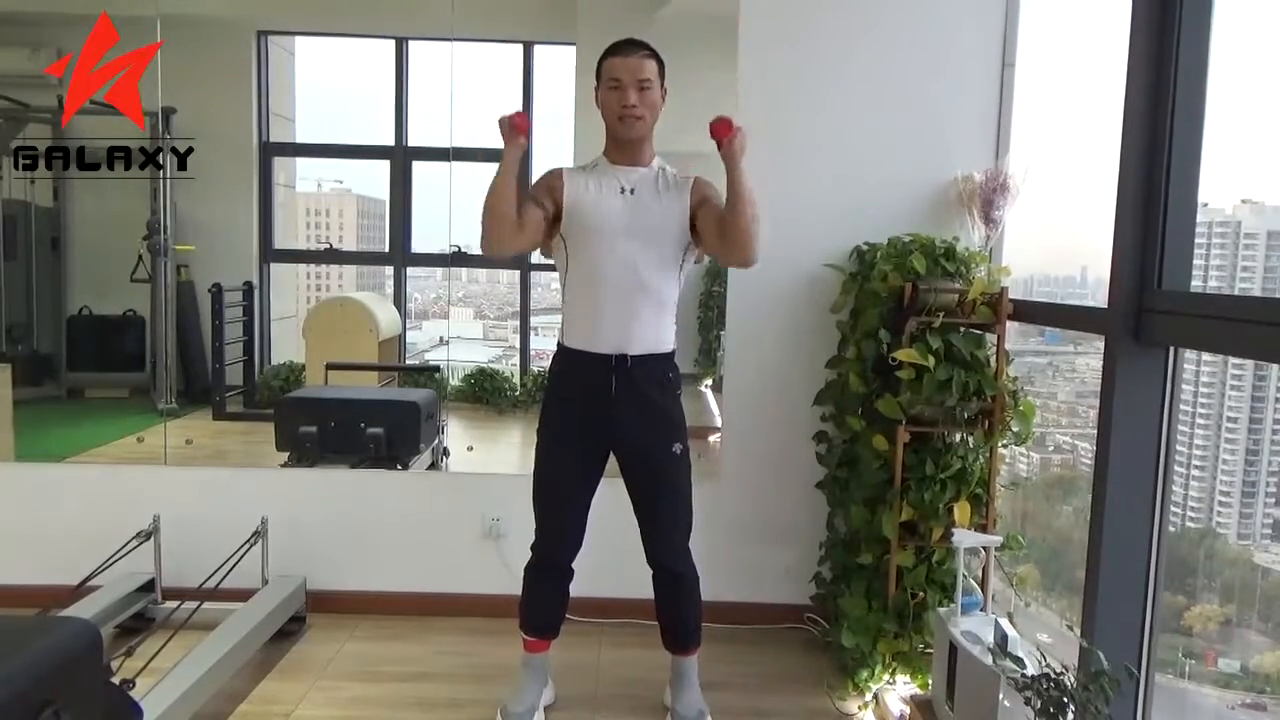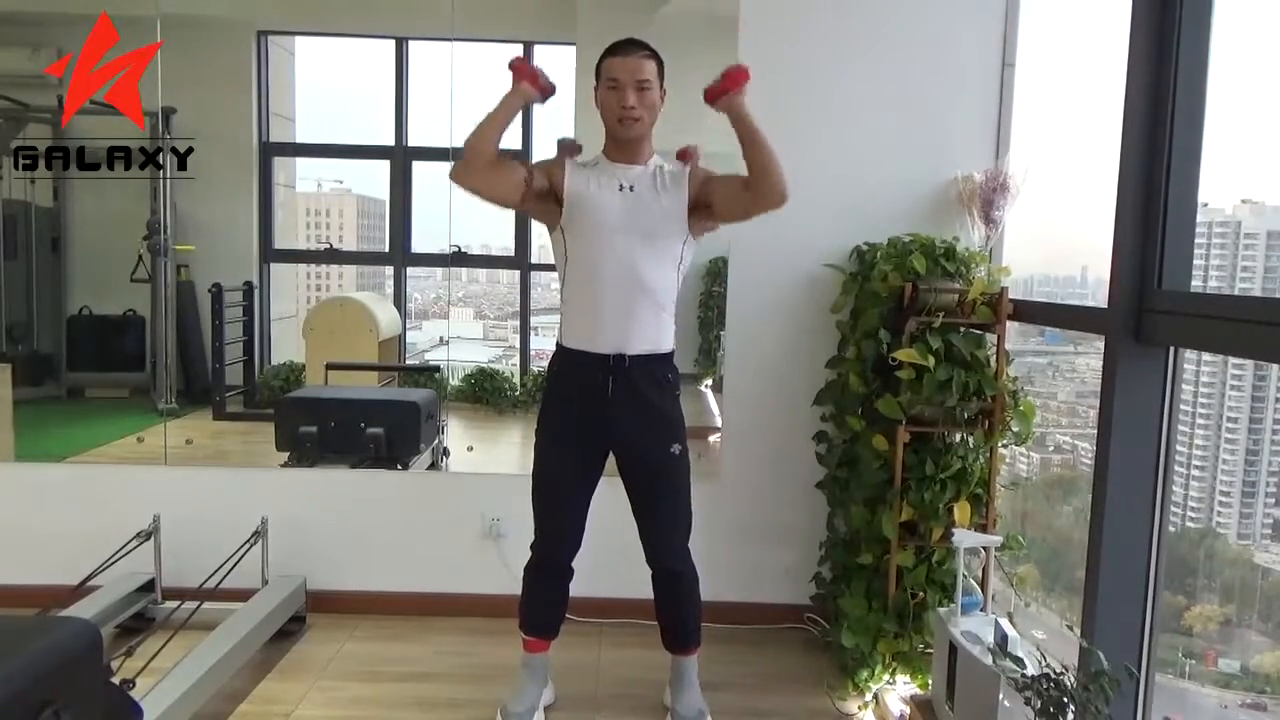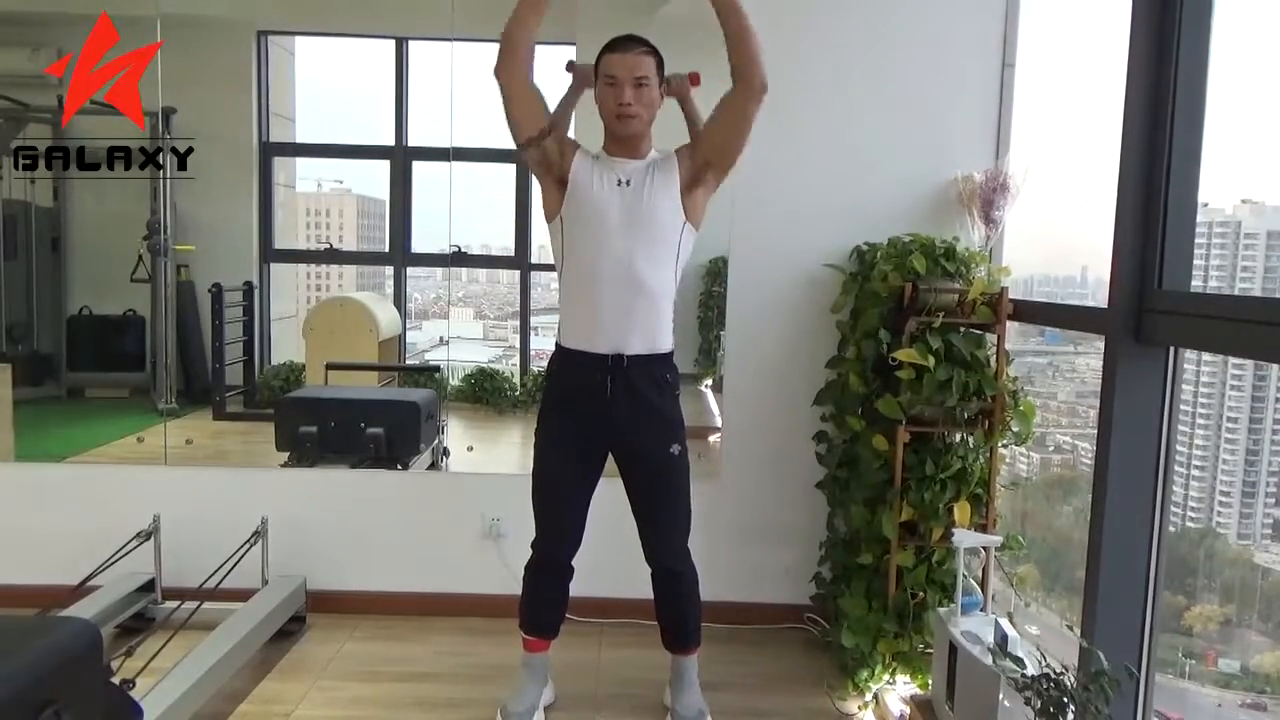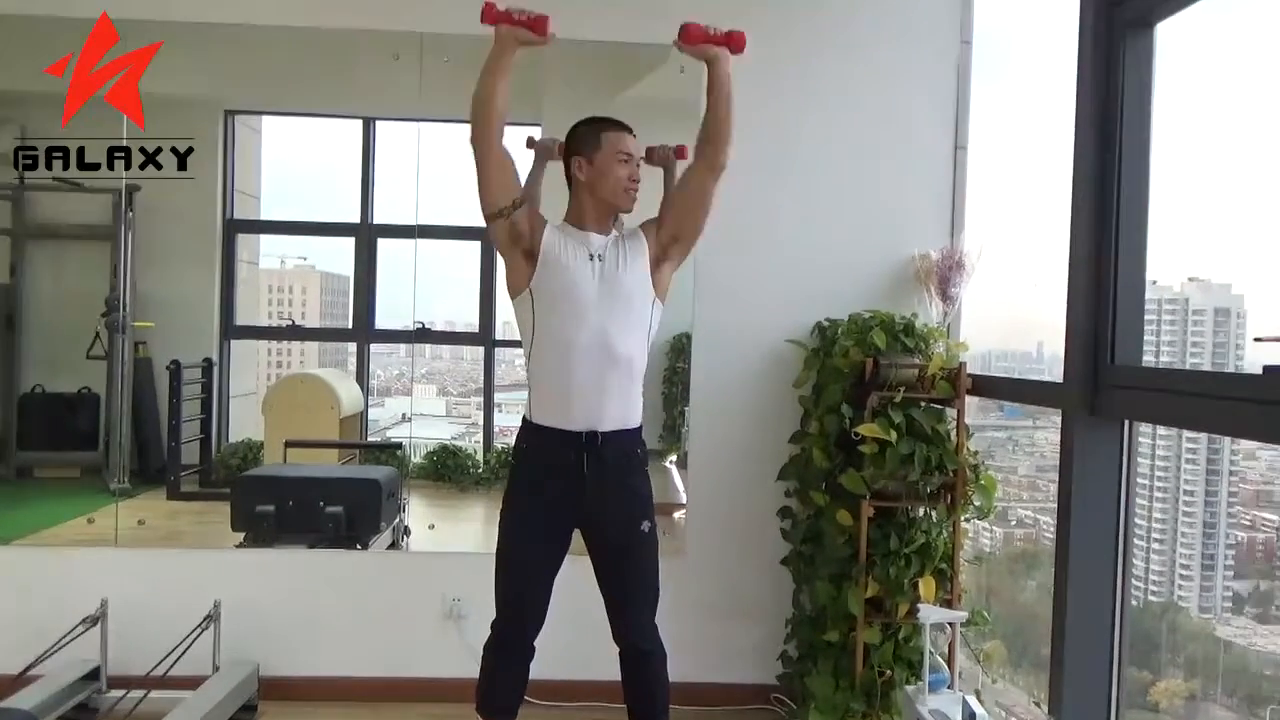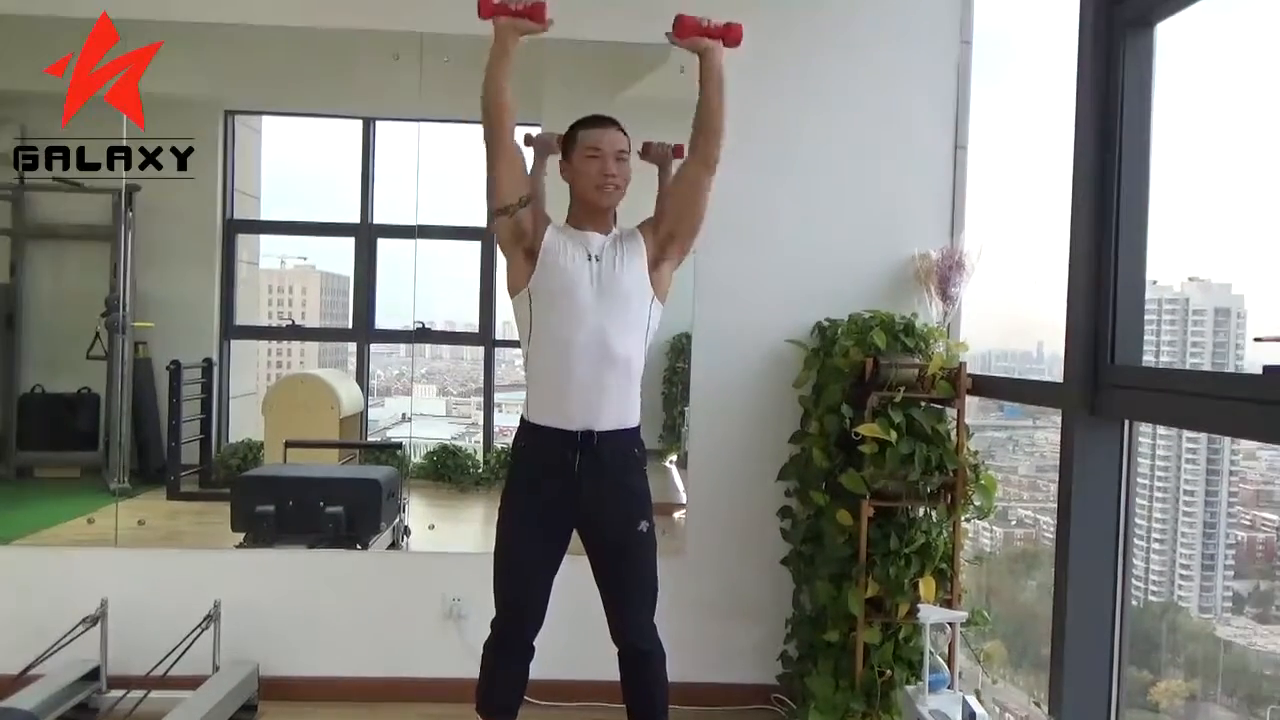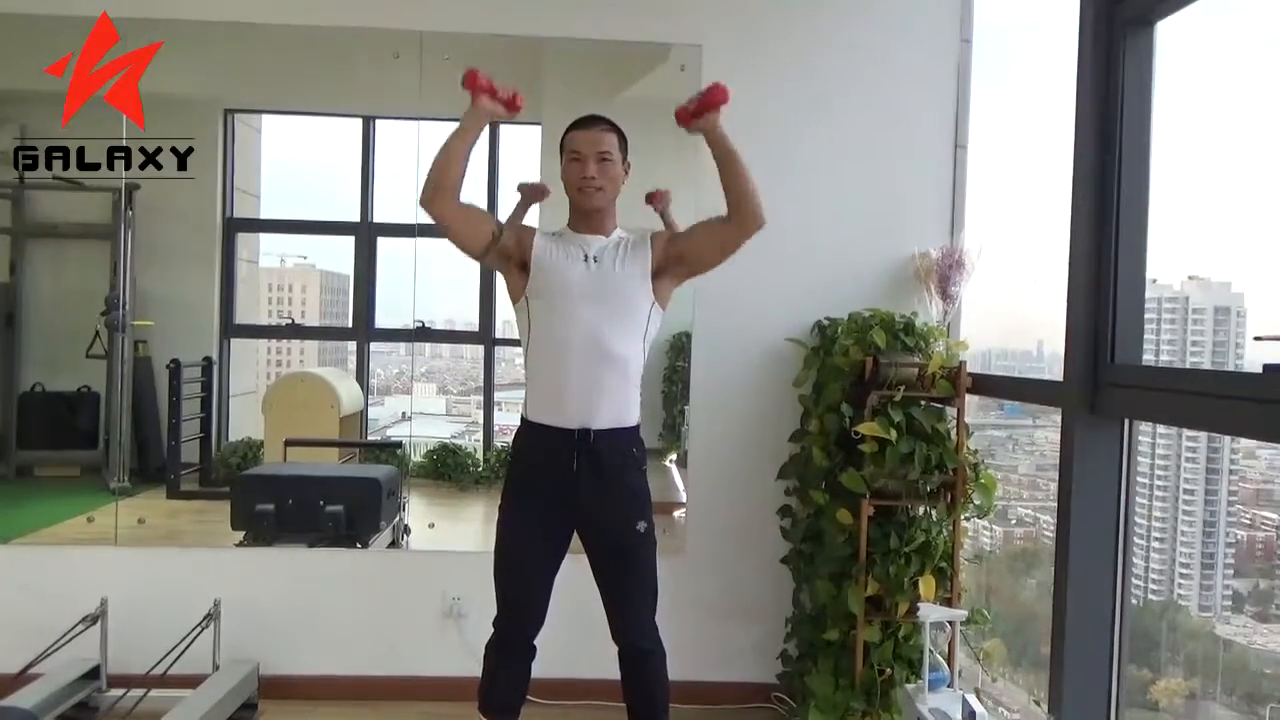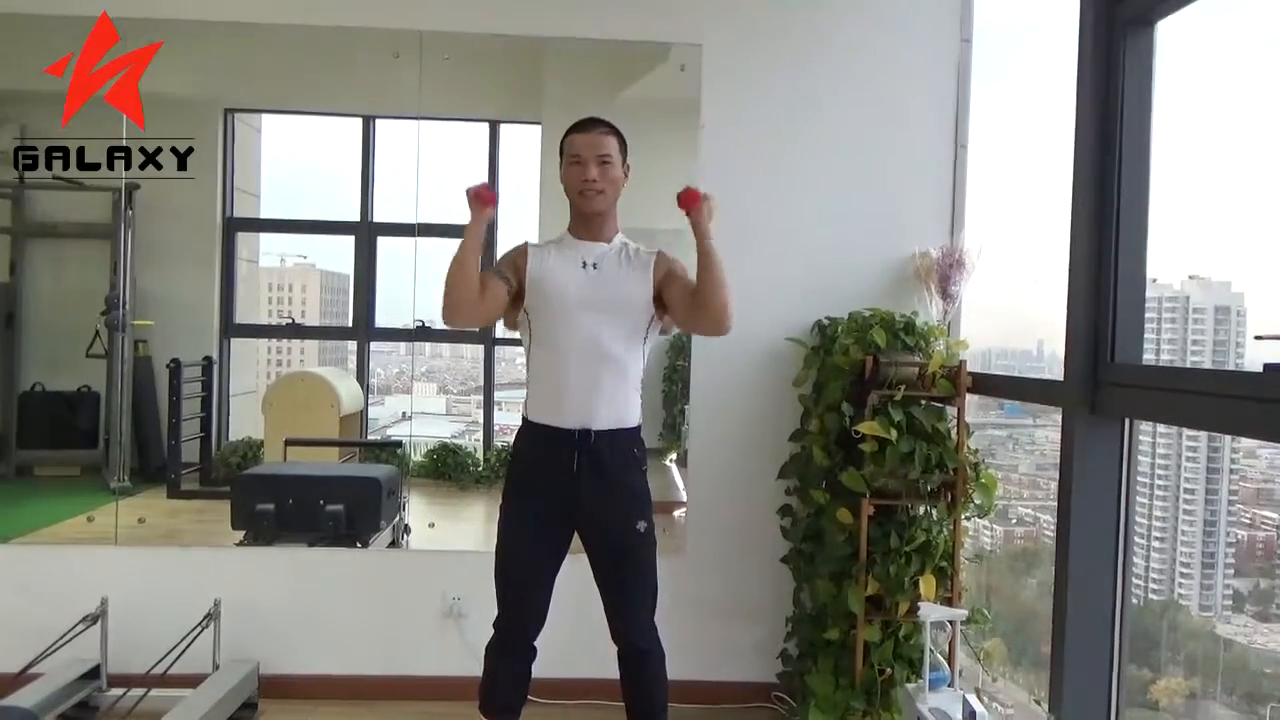
dt=0.2s
person 1, frame 1
left shoulder: (689, 191)
right shoulder: (564, 186)
left elbow: (743, 252)
right elbow: (498, 243)
left wrist: (734, 164)
right wrist: (511, 157)
left hip: (652, 382)
right hip: (576, 379)
left knee: (670, 548)
right knee: (553, 542)
person 1, frame 2
left shoulder: (690, 187)
right shoulder: (559, 182)
left elbow: (771, 193)
right elbow: (471, 172)
left wrist: (739, 111)
right wrist: (513, 100)
left hip: (650, 380)
right hip: (575, 377)
left knee: (670, 546)
right knee: (553, 542)
person 1, frame 3
left shoulder: (688, 174)
right shoulder: (563, 166)
left elbow: (750, 86)
right elbow: (510, 73)
left hip: (650, 379)
right hip: (574, 376)
left knee: (668, 546)
right knee: (552, 541)
person 1, frame 4
left shoulder: (654, 250)
right shoulder: (532, 243)
left elbow: (710, 163)
right elbow: (486, 140)
left wrist: (716, 66)
right wrist: (504, 50)
left hip: (620, 459)
right hip: (543, 456)
left knee: (637, 632)
right knee: (514, 627)
person 1, frame 5
left shoulder: (652, 247)
right shoulder: (531, 241)
left elbow: (707, 154)
right elbow: (495, 137)
left wrist: (708, 63)
left hip: (618, 457)
right hip: (540, 455)
left knee: (635, 630)
right knee: (513, 627)
person 1, frame 6
left shoulder: (655, 251)
right shoulder: (528, 247)
left elbow: (747, 219)
right elbow: (438, 201)
left wrist: (714, 134)
right wrist: (476, 119)
left hip: (617, 455)
right hip: (540, 452)
left knee: (636, 628)
right knee: (515, 625)
person 1, frame 7
left shoulder: (655, 267)
right shoulder: (527, 261)
left elbow: (716, 322)
right elbow: (462, 316)
left wrist: (704, 238)
right wrist: (474, 231)
left hip: (617, 457)
right hip: (540, 452)
left knee: (636, 629)
right knee: (516, 625)
